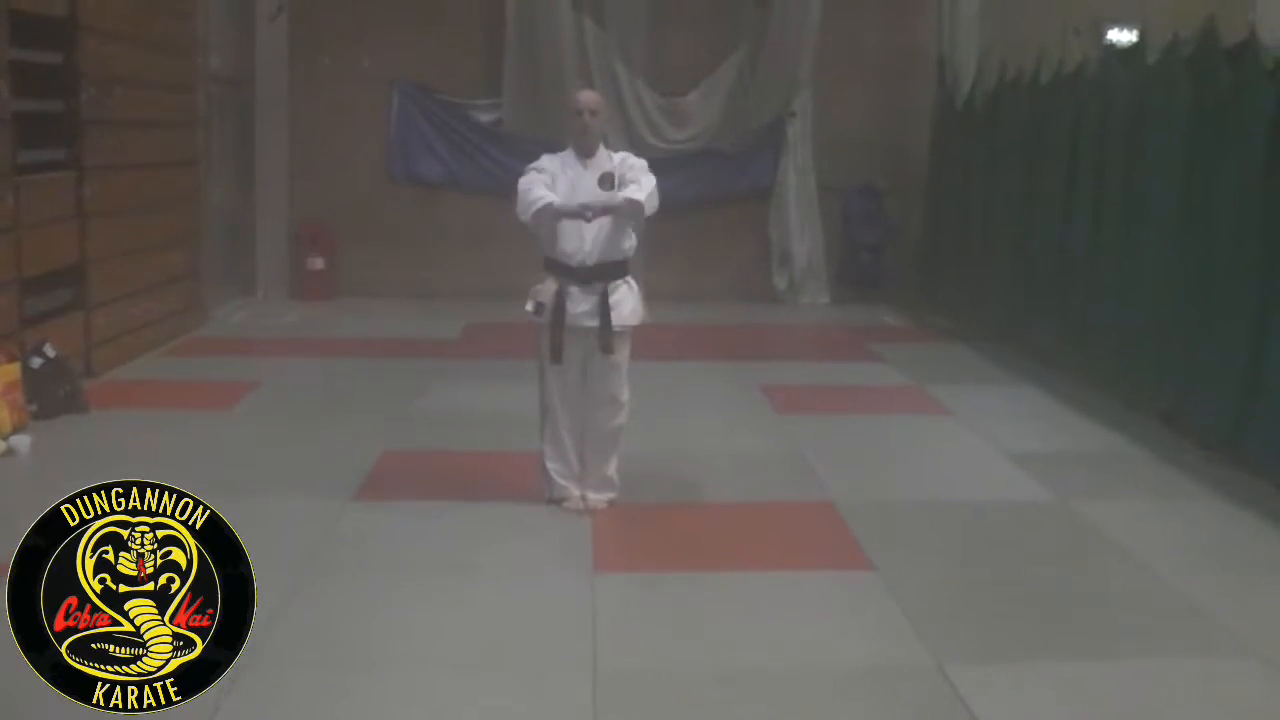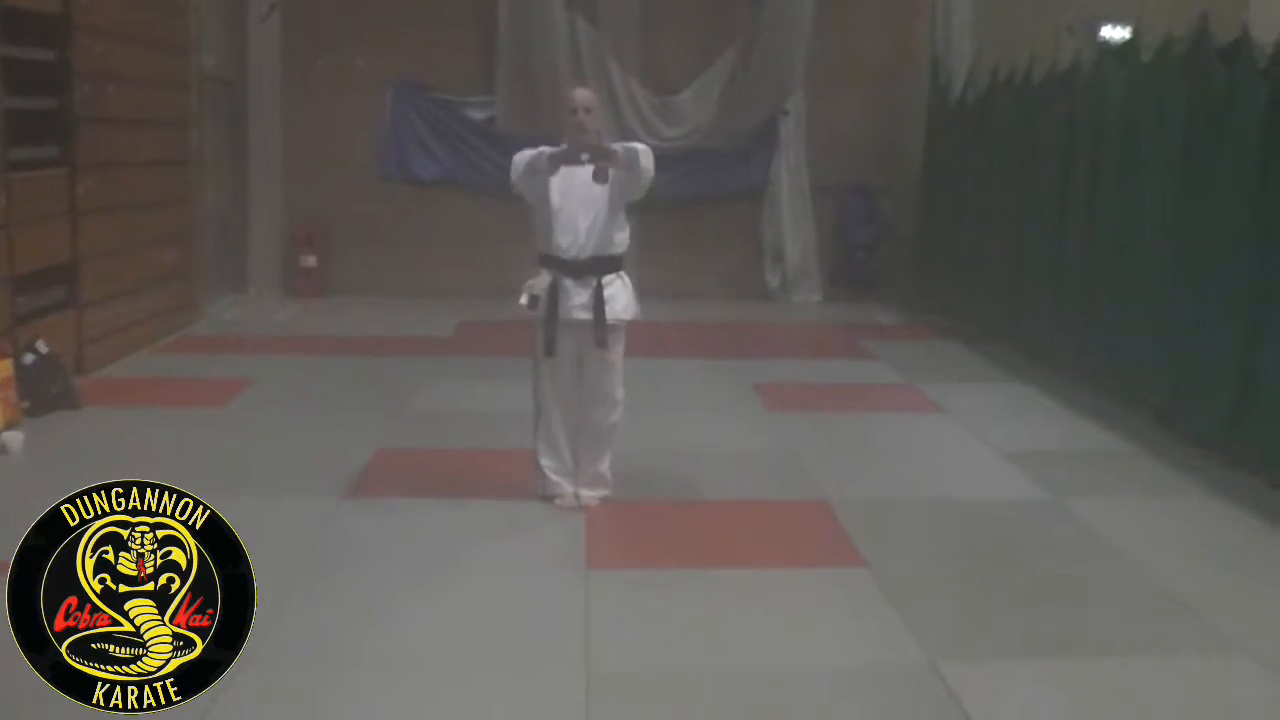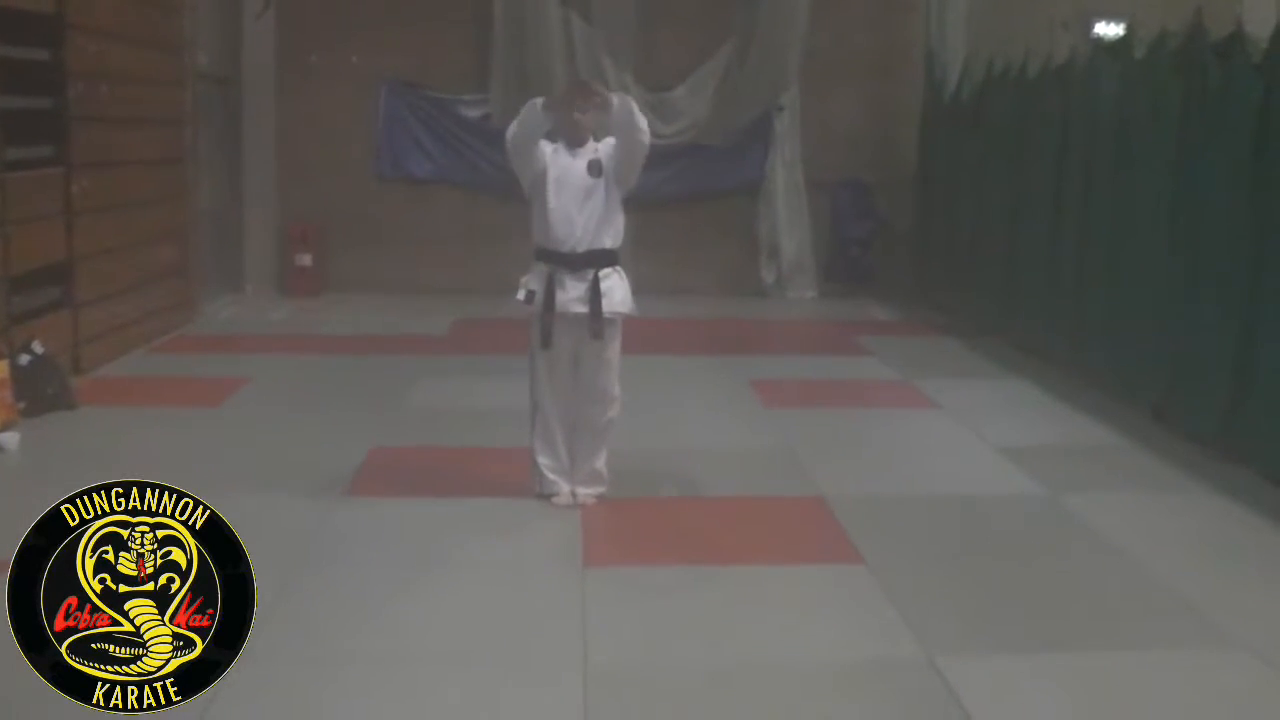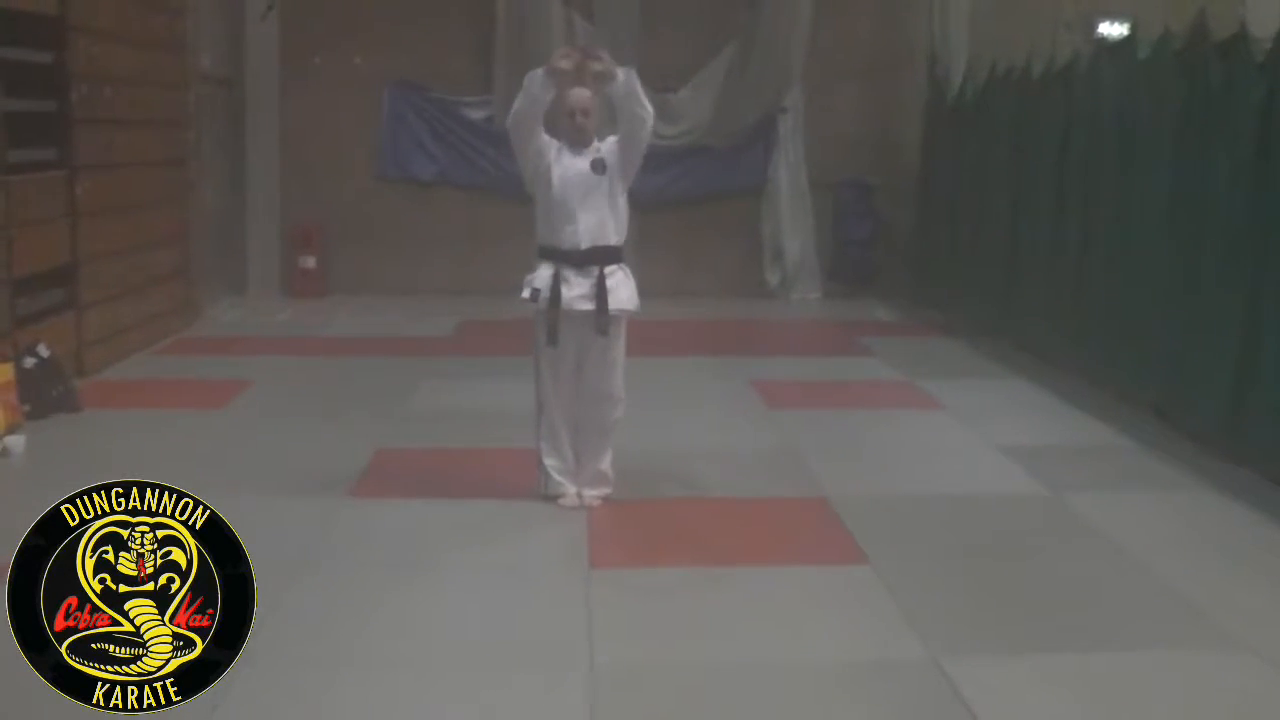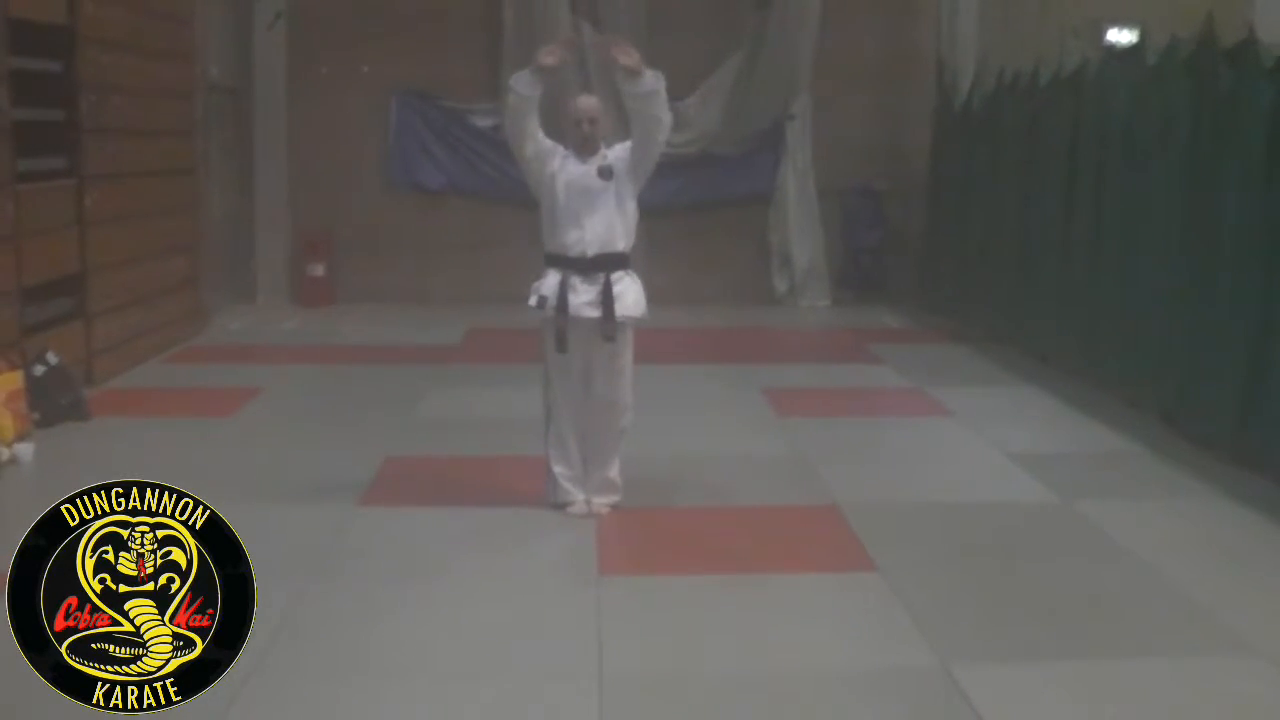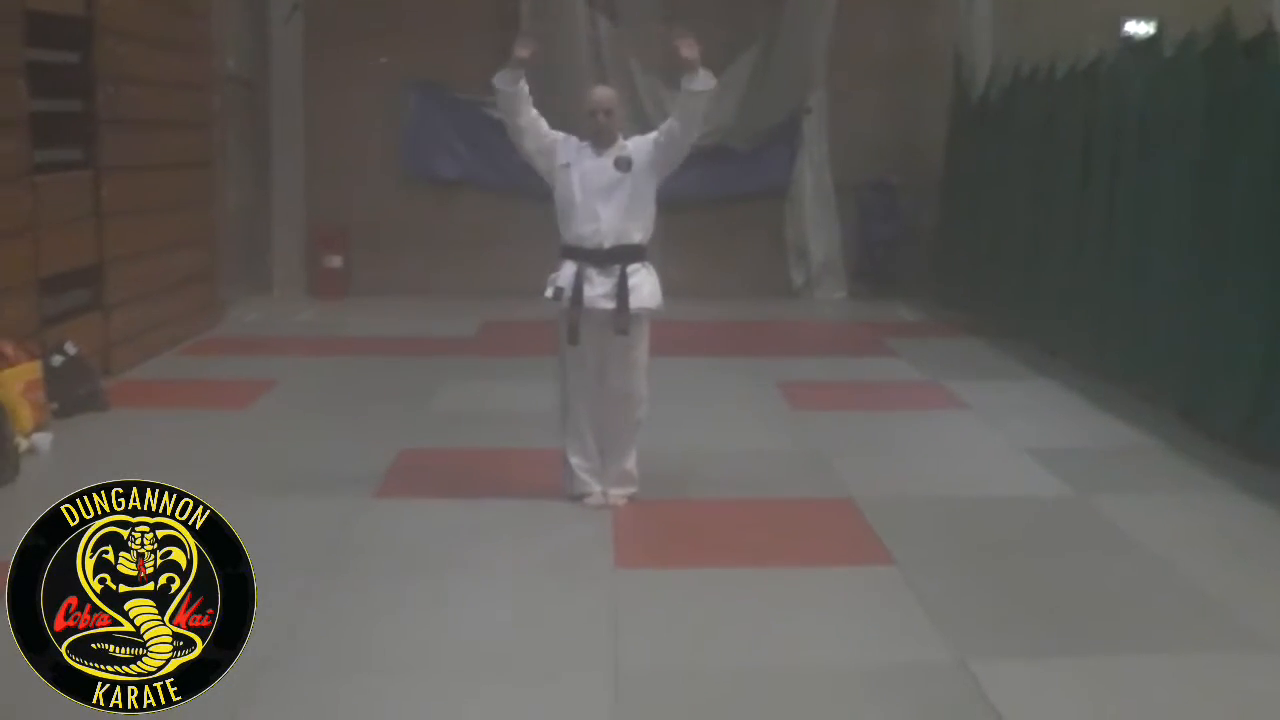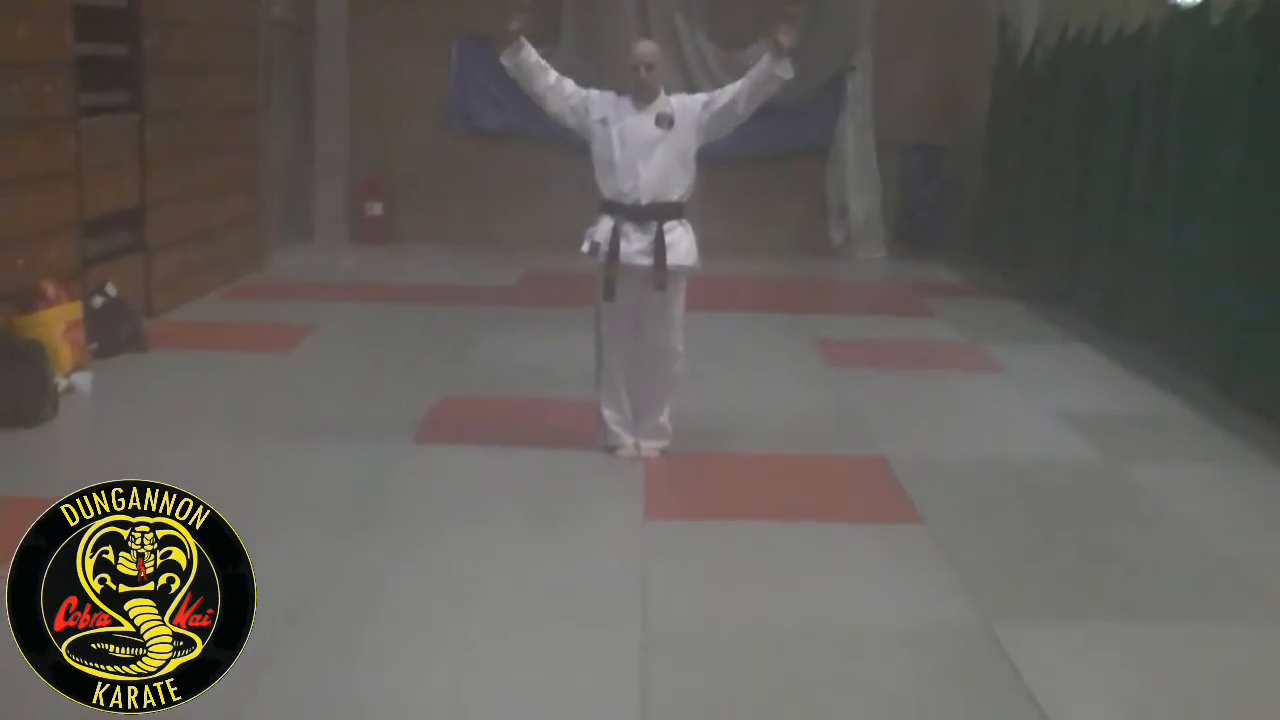
dt=0.3s
person 1, frame 1
left shoulder: (626, 166)
right shoulder: (548, 167)
left elbow: (646, 195)
right elbow: (530, 197)
left wrist: (613, 204)
right wrist: (565, 208)
left hip: (612, 294)
right hip: (562, 294)
left knee: (608, 397)
right knee: (561, 396)
left ankle: (598, 484)
right ankle: (565, 485)
person 1, frame 2
left shoulder: (618, 160)
right shoulder: (545, 158)
left elbow: (643, 166)
right elbow: (522, 170)
left wrist: (612, 152)
right wrist: (558, 156)
left hip: (605, 290)
right hip: (556, 288)
left knee: (602, 394)
right knee: (554, 393)
left ankle: (591, 480)
right ankle: (558, 481)
person 1, frame 3
left shoulder: (612, 155)
right shoulder: (542, 158)
left elbow: (638, 137)
right elbow: (518, 139)
left wrist: (611, 105)
right wrist: (548, 107)
left hip: (601, 285)
right hip: (552, 283)
left knee: (598, 390)
right knee: (551, 390)
left ankle: (588, 477)
right ankle: (555, 479)
person 1, frame 4
left shoulder: (616, 155)
right shoulder: (544, 156)
left elbow: (640, 121)
right elbow: (521, 123)
left wrist: (613, 78)
right wrist: (549, 77)
left hip: (606, 283)
right hip: (557, 283)
left knee: (603, 391)
right knee: (556, 390)
left ankle: (593, 479)
right ankle: (561, 480)
person 1, frame 5
left shoulder: (626, 164)
right shoulder: (549, 164)
left elbow: (654, 126)
right elbow: (521, 127)
left wrist: (638, 77)
right wrist: (537, 76)
left hip: (613, 291)
right hip: (563, 291)
left knee: (611, 397)
right knee: (564, 397)
left ankle: (601, 487)
right ankle: (571, 488)
person 1, frame 6
left shoulder: (647, 155)
right shoulder: (562, 154)
left elbow: (686, 124)
right elbow: (521, 121)
left wrist: (692, 73)
right wrist: (516, 71)
left hip: (629, 283)
right hip: (579, 282)
left knee: (626, 389)
right knee: (580, 388)
left ankle: (617, 478)
right ankle: (586, 479)
person 1, frame 7
left shoulder: (690, 111)
right shoulder: (599, 107)
left elbow: (741, 96)
right elbow: (549, 86)
left wrist: (778, 56)
right wrist: (516, 43)
left hip: (667, 240)
right hip: (617, 238)
left knee: (662, 344)
right knee: (616, 342)
left ankle: (650, 431)
right ankle: (620, 431)
